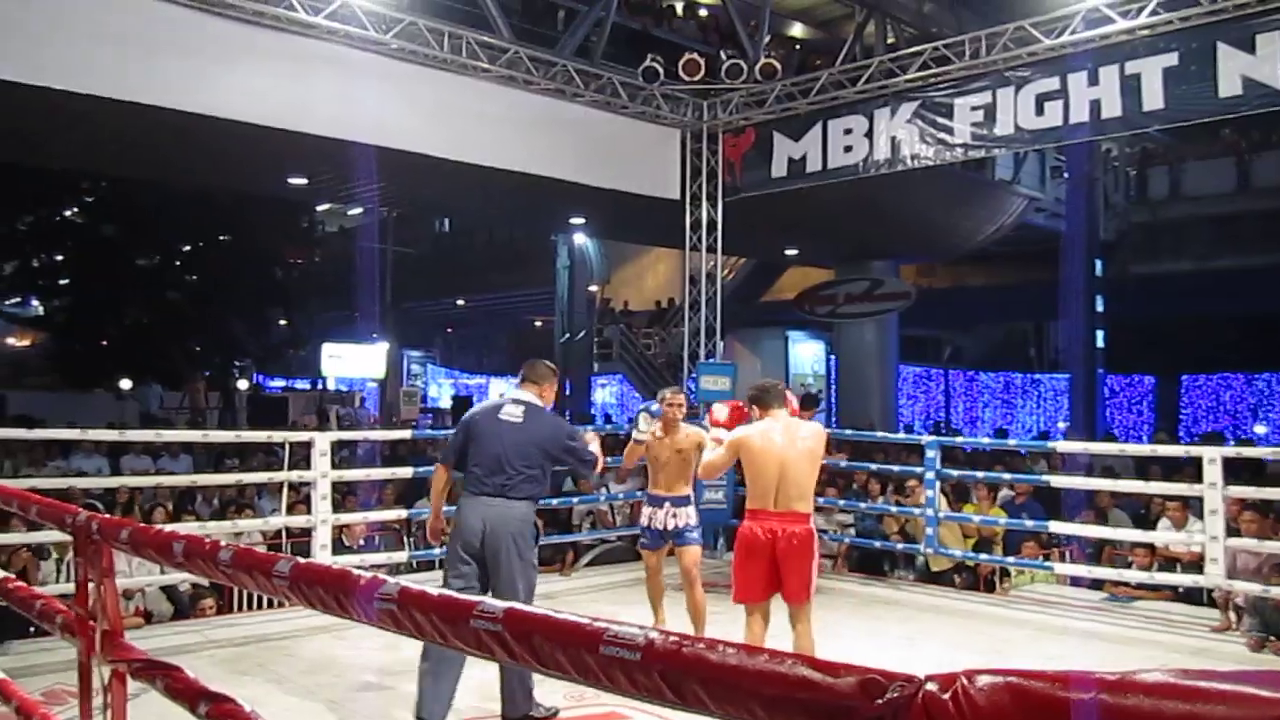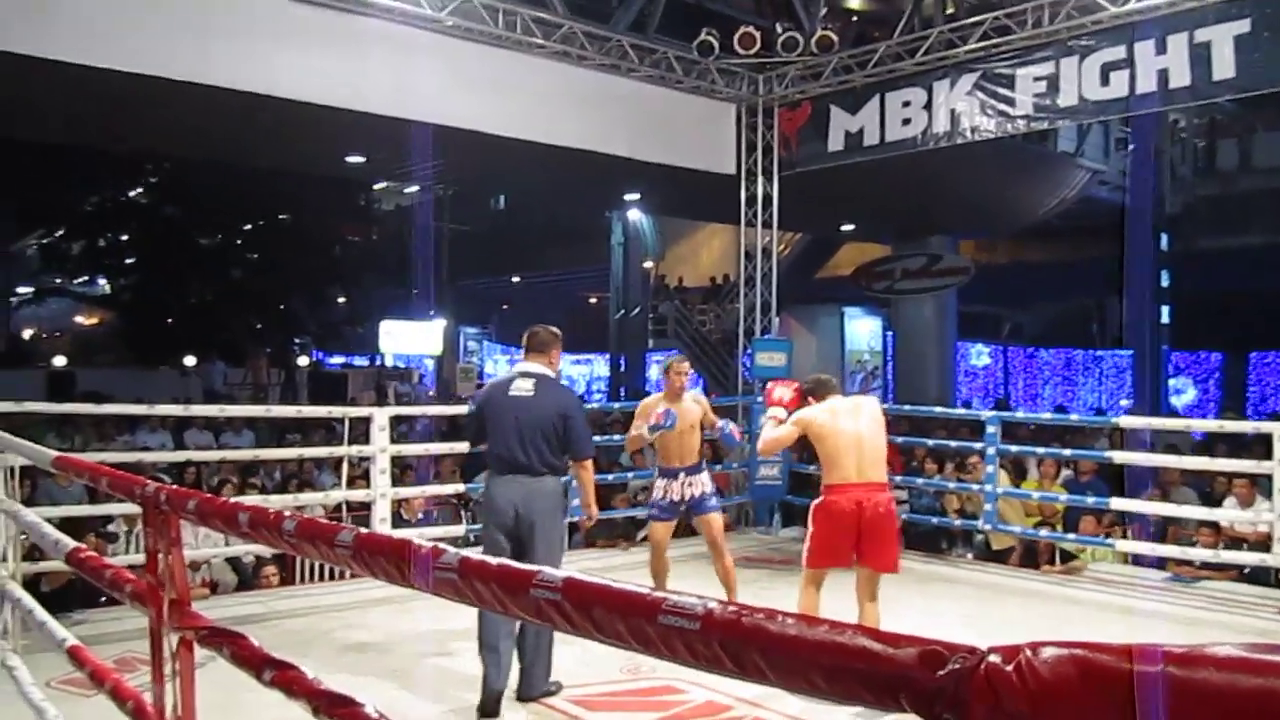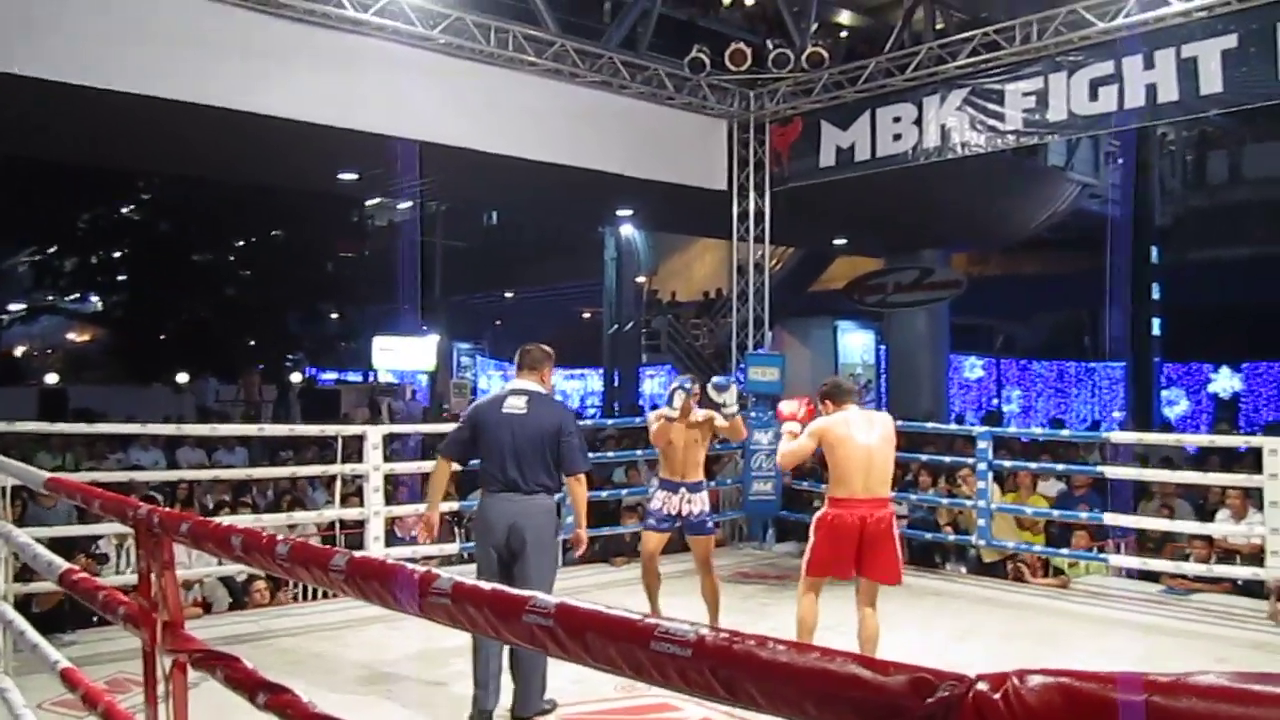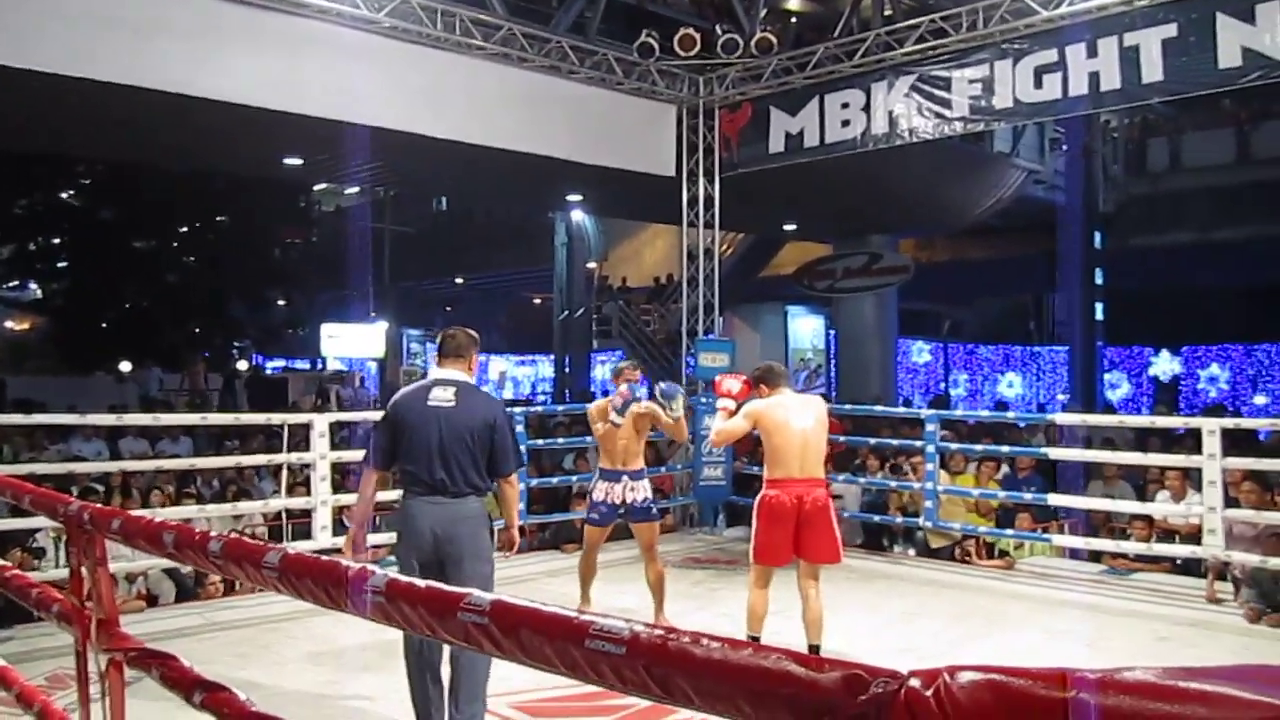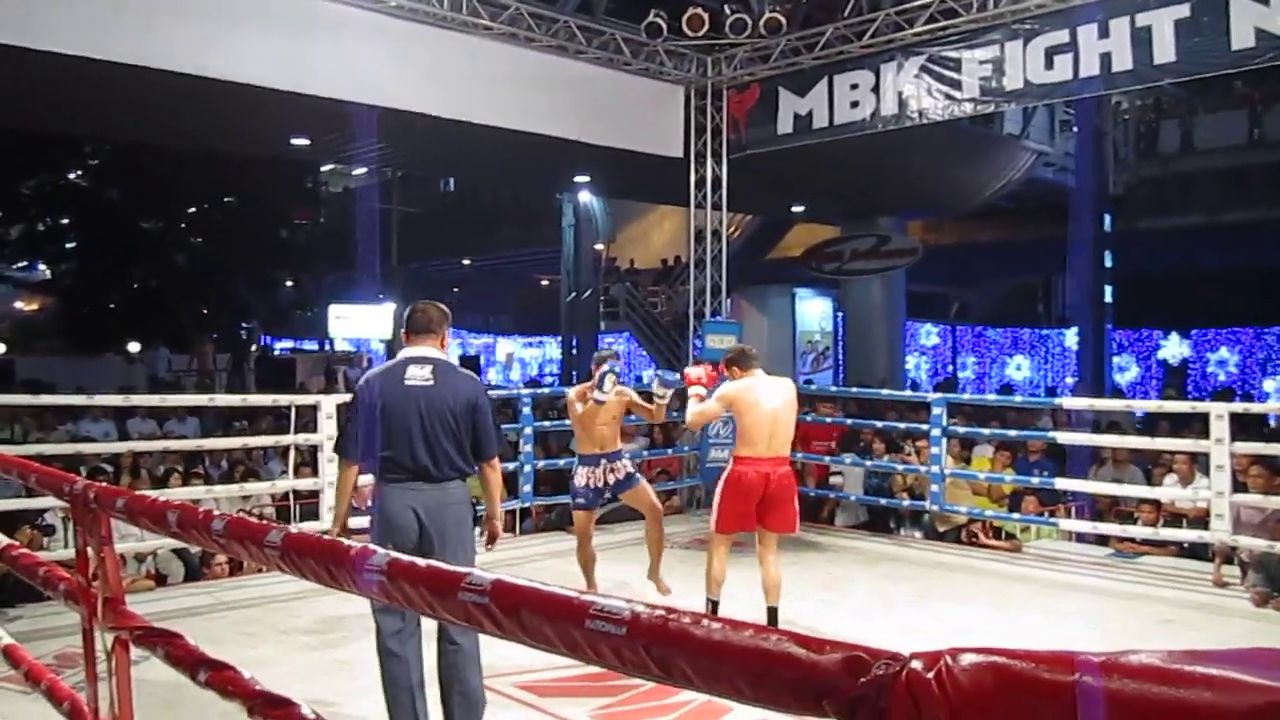
dt=1s
person 1, frame 1
left shoulder: (477, 414)
right shoulder: (553, 427)
left elbow: (444, 468)
right elbow: (594, 465)
left wrist: (435, 514)
right wrist: (592, 441)
left hip: (469, 514)
right hip: (513, 520)
person 1, frame 2
left shoulder: (490, 393)
right shoulder: (564, 397)
right elbow: (581, 462)
right wrist: (589, 502)
left hip: (498, 491)
right hip: (543, 494)
left ankle: (494, 679)
right ankle: (533, 682)
person 1, frame 3
left shoulder: (483, 408)
right shoulder: (558, 414)
left elbow: (445, 460)
right elbow: (575, 477)
left wrist: (433, 510)
right wrist: (580, 525)
left hip: (492, 509)
right hip: (537, 512)
person 1, frame 4
left shoulder: (402, 402)
right shoulder: (488, 407)
left elbow: (374, 471)
right elbow: (508, 479)
left wrist: (358, 524)
right wrist: (512, 525)
left hip: (416, 515)
right hip: (466, 518)
person 1, frame 5
left shoulder: (374, 383)
right shoulder: (467, 384)
left elbow: (351, 461)
right elbow: (489, 462)
left wrist: (339, 521)
right wrist: (494, 512)
left hip: (393, 503)
right hip: (449, 502)
left knee: (397, 626)
right knee: (458, 622)
person 2, frame 1
left shoulder: (743, 434)
right shoulder: (816, 431)
left elbow: (704, 472)
left wrist: (718, 432)
right wrist: (796, 417)
left hip: (757, 528)
right hip: (799, 530)
left knee: (756, 619)
right knee: (800, 619)
person 2, frame 2
left shoulder: (809, 415)
right shoulder: (872, 403)
left elbow: (764, 448)
left wrist: (775, 413)
left hip: (837, 501)
right hip: (879, 500)
left knee: (811, 581)
right knee: (868, 593)
person 2, frame 3
left shoulder: (823, 425)
right shoulder: (885, 421)
left elbow: (784, 461)
left wrist: (789, 427)
left hip: (840, 513)
right hip: (879, 514)
left knee: (809, 590)
right knee: (867, 602)
person 2, frame 4
left shoulder: (758, 408)
right shoulder: (818, 404)
left elbow: (717, 438)
left wrist: (725, 403)
left hip: (778, 496)
right hip: (815, 494)
left knee: (760, 581)
right knee: (810, 583)
right ankle: (814, 655)
person 2, frame 5
left shoulder: (732, 391)
right shoulder: (788, 386)
left elbow: (694, 419)
left wrist: (697, 390)
left hip: (744, 471)
right hip: (780, 472)
left knee: (720, 545)
right knee: (768, 552)
left ankle: (710, 617)
right ankle: (772, 624)
person 3, frame 1
left shoulder: (694, 434)
right shoulder: (647, 432)
right elbow: (627, 463)
right wrist: (640, 432)
left hip: (684, 509)
right hip: (653, 507)
left knee: (691, 576)
right knee: (652, 571)
left ankle: (700, 637)
right ankle: (659, 618)
person 3, frame 2
left shoulder: (699, 402)
right shoulder: (649, 405)
left elbow: (716, 428)
right elbow: (630, 444)
left wrist: (726, 434)
right wrist: (650, 429)
left hip: (698, 478)
right hip: (666, 480)
left knee: (718, 544)
right knee: (657, 547)
left ankle: (733, 602)
person 3, frame 3
left shoulder: (708, 417)
right shoulder: (658, 416)
left elbow: (739, 436)
right elbow: (657, 440)
left wrist: (730, 405)
right wrist: (672, 409)
left hip: (696, 494)
right hip: (665, 493)
left knee: (705, 565)
right knee: (648, 557)
left ankle: (714, 624)
right ankle: (654, 610)
person 3, frame 4
left shoulder: (648, 409)
right shoulder: (598, 407)
left elbow: (681, 436)
right elbow: (603, 438)
left wrist: (676, 408)
right wrist: (617, 413)
left hip: (637, 483)
right hip: (606, 482)
left knee: (651, 552)
right knee: (590, 550)
left ankle: (659, 613)
right ankle: (585, 601)
person 3, frame 5
left shoulder: (623, 394)
right shoulder: (576, 394)
left elbow: (655, 416)
right elbow: (583, 420)
left wrist: (662, 395)
right wrist: (601, 392)
left hip: (617, 463)
right hip: (587, 467)
left knee: (655, 510)
right knee: (583, 535)
left ankle: (655, 571)
right ankle: (591, 587)
